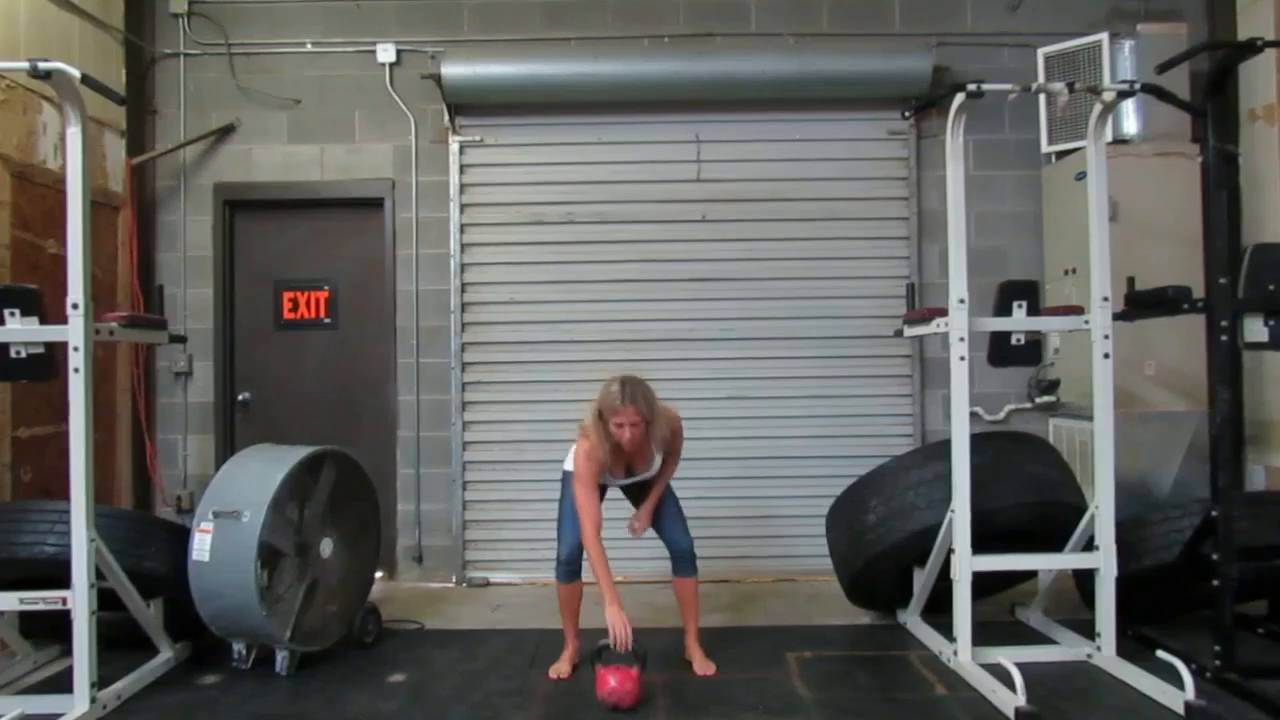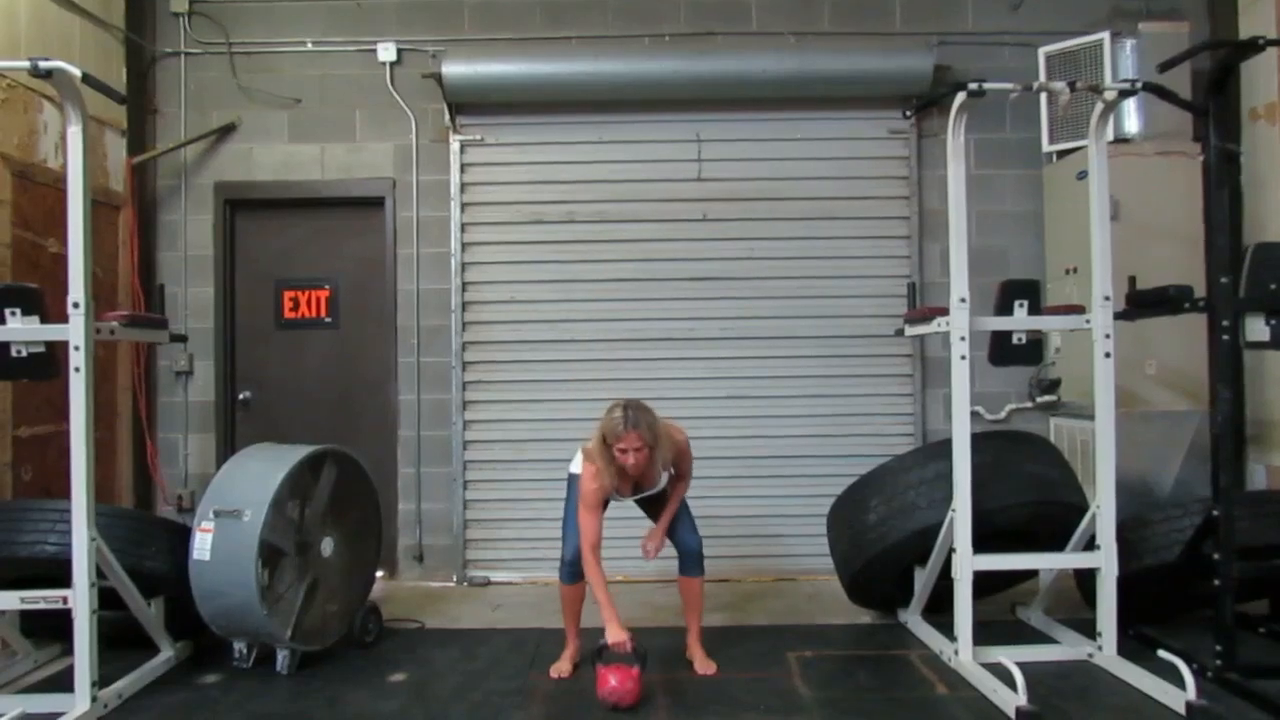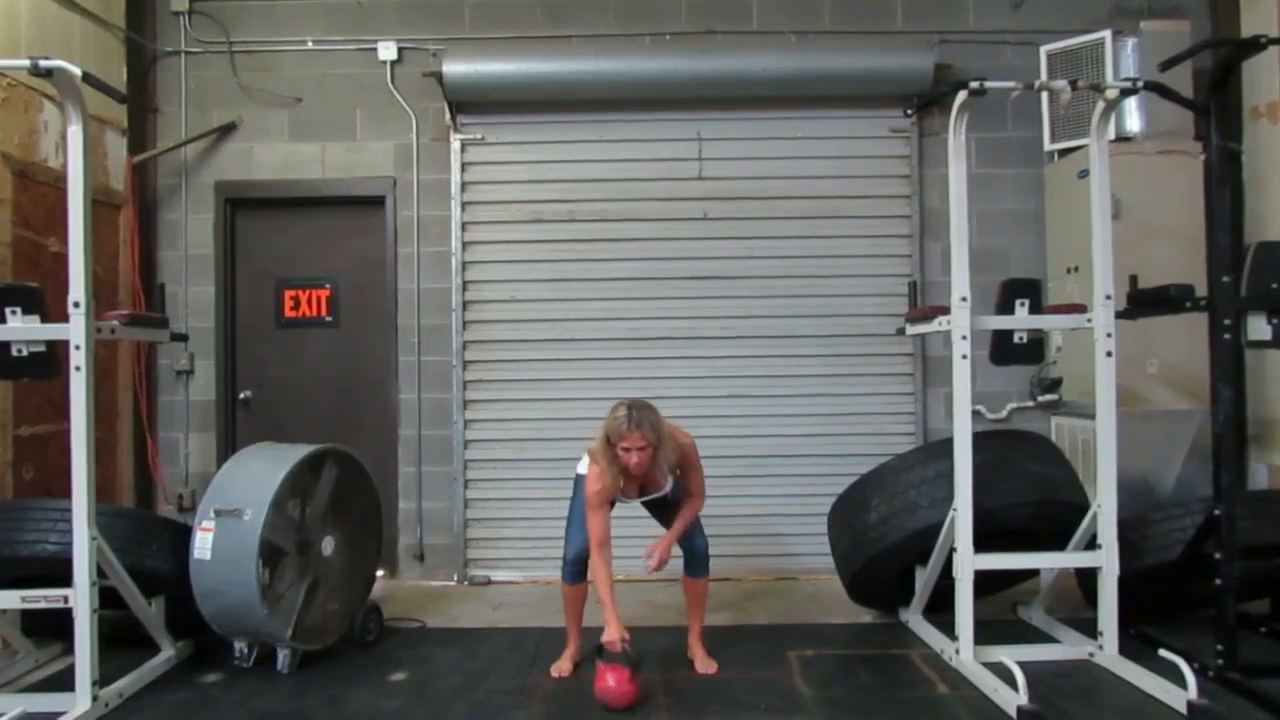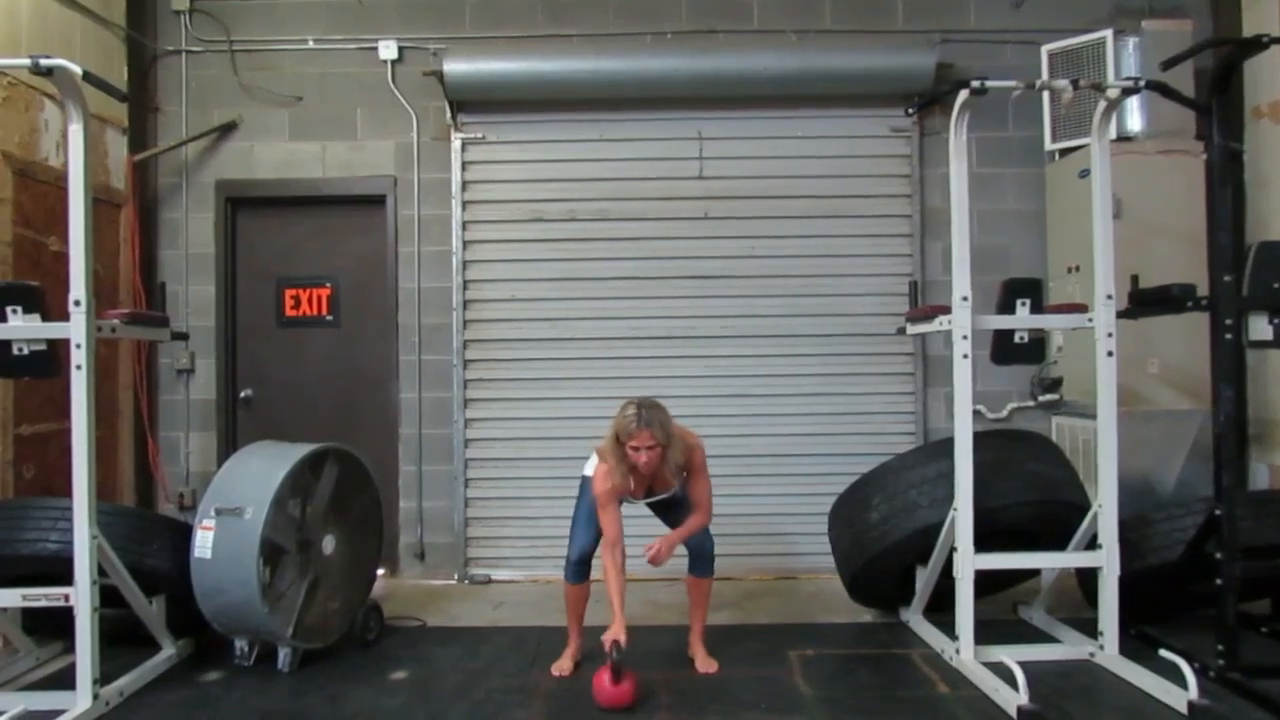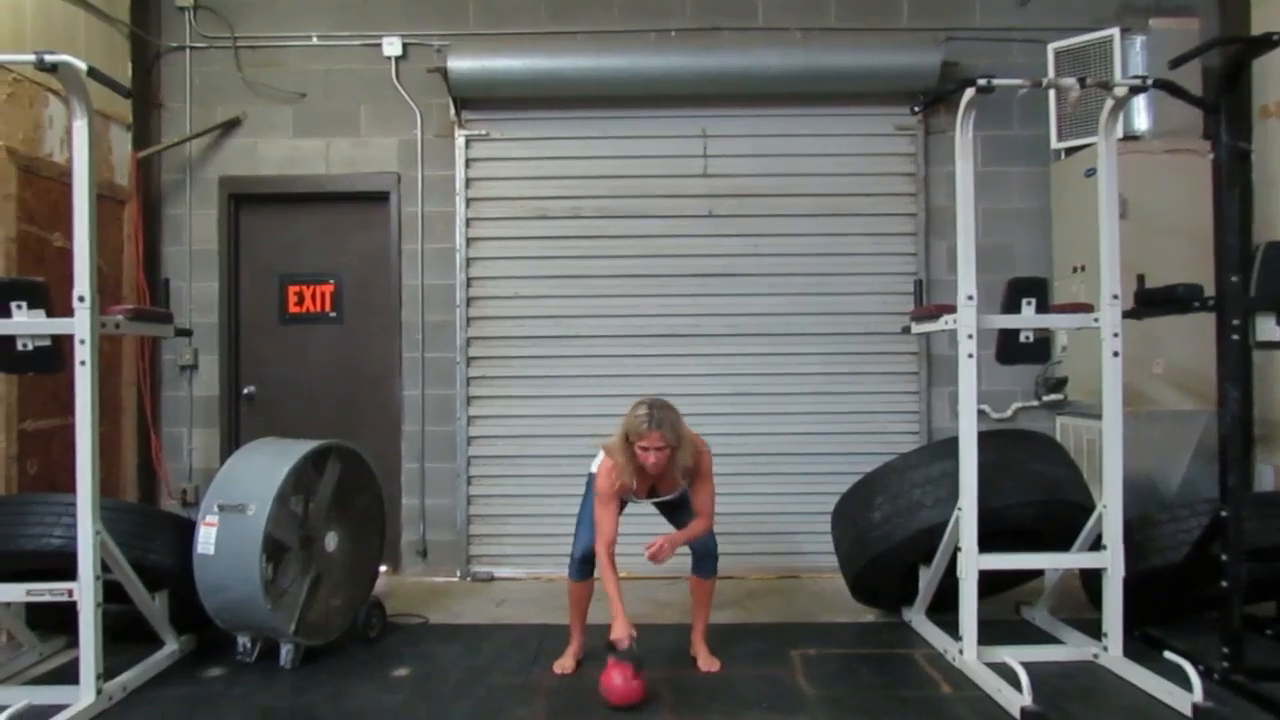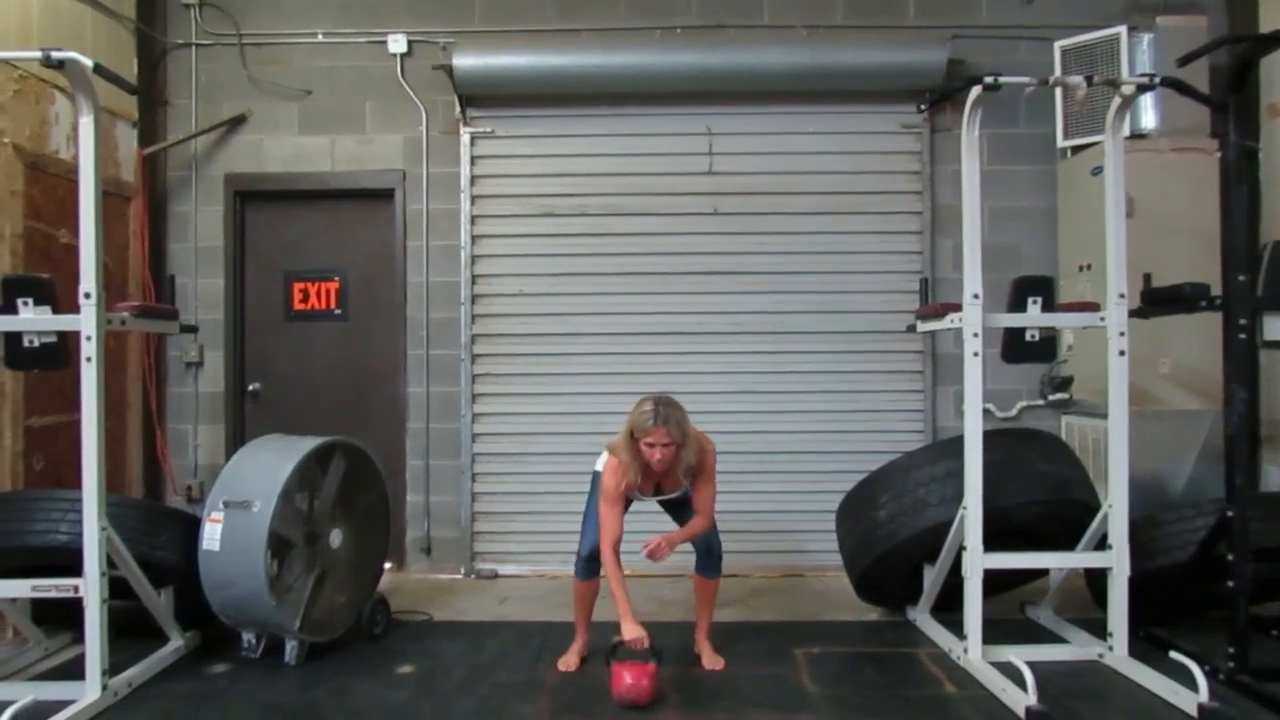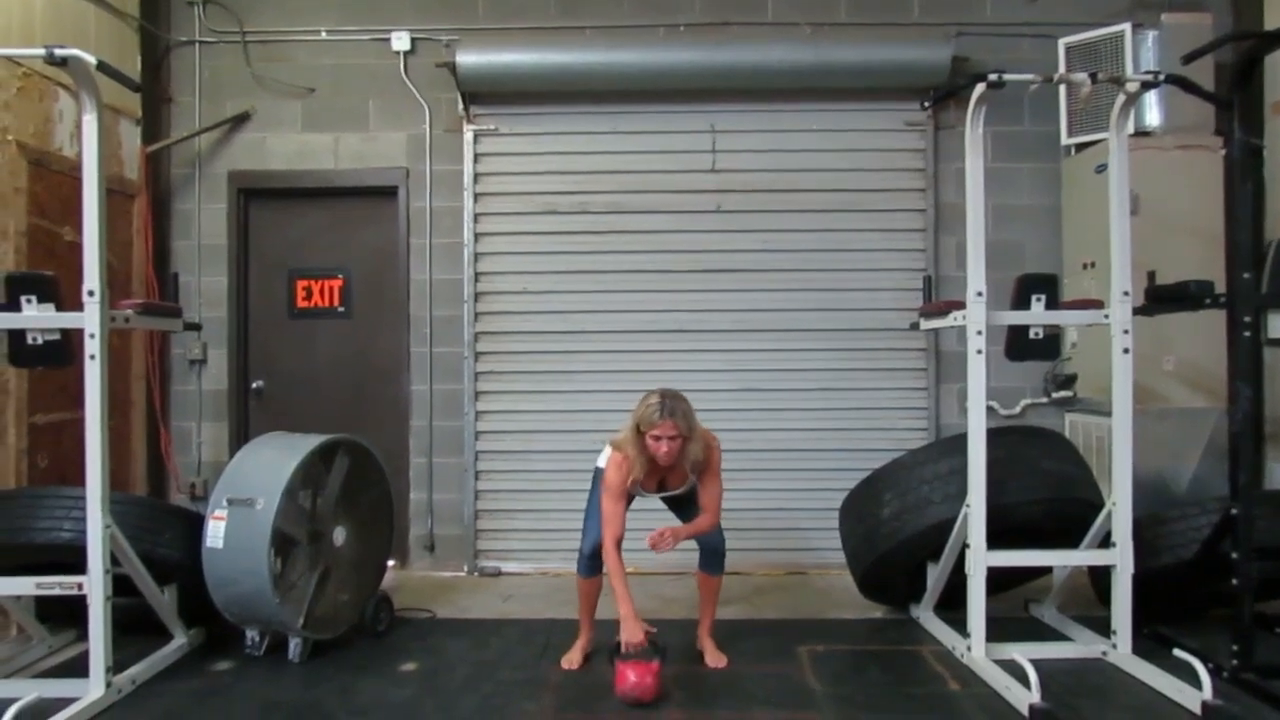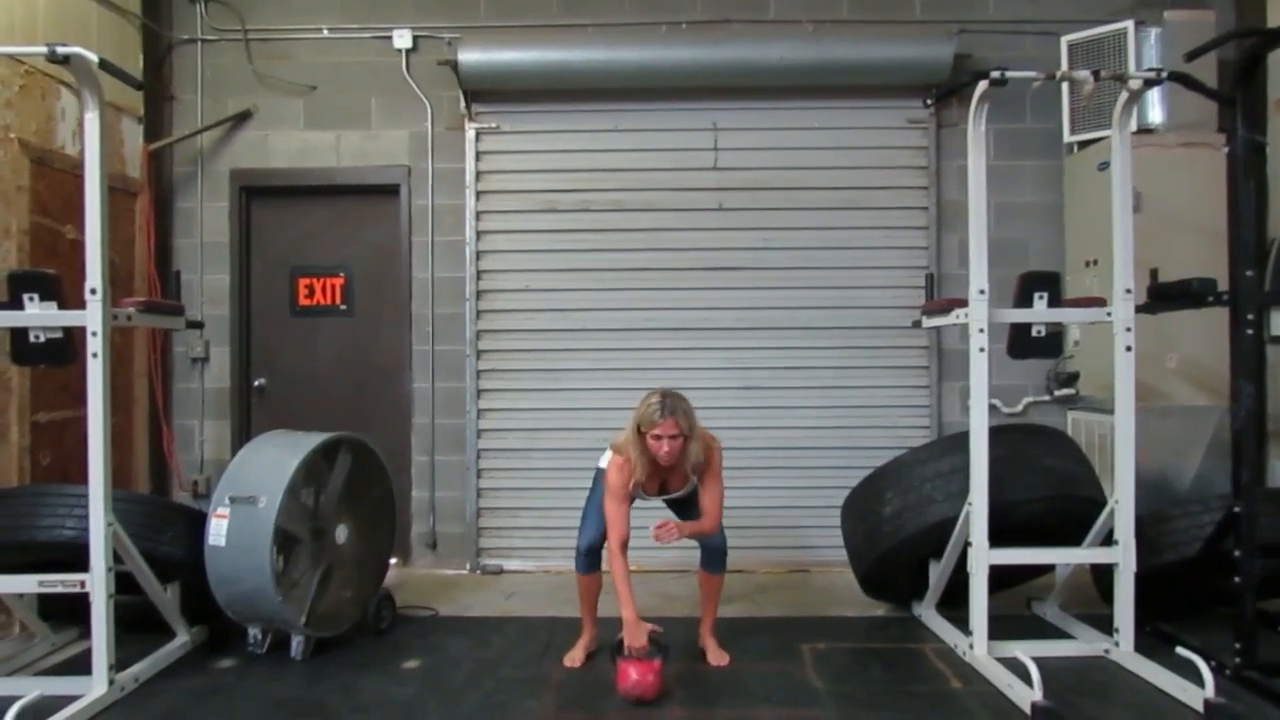
dt=0.2s
person 1, frame 1
left shoulder: (668, 424)
right shoulder: (589, 447)
left elbow: (671, 459)
right elbow: (589, 531)
left wrist: (650, 504)
right wrist: (611, 604)
left hip: (645, 481)
right hip: (584, 475)
left knee: (682, 546)
right knee: (568, 554)
left ankle: (693, 646)
right ankle: (570, 648)
person 1, frame 2
left shoulder: (675, 442)
right shoulder: (594, 468)
left elbow: (681, 478)
right elbow: (590, 553)
left wrist: (661, 526)
right wrist: (611, 621)
left hip: (653, 484)
right hip: (596, 481)
left knee: (691, 547)
right knee: (572, 556)
left ankle: (694, 644)
right ankle: (572, 647)
person 1, frame 3
left shoulder: (681, 446)
right shoulder: (599, 471)
left elbow: (695, 496)
right elbow: (598, 550)
left wrist: (669, 540)
right wrist: (611, 621)
left hip: (662, 486)
right hip: (606, 480)
left knee: (698, 548)
right knee: (575, 555)
left ankle: (695, 644)
right ankle: (572, 647)
person 1, frame 4
left shoulder: (689, 448)
right shoulder: (607, 470)
left elbow: (703, 511)
right elbow: (613, 549)
left wrist: (671, 539)
right wrist: (618, 620)
left hip: (666, 487)
right hip: (613, 482)
left knee: (703, 548)
right knee: (578, 555)
left ankle: (696, 643)
right ankle: (573, 646)
person 1, frame 5
left shoulder: (697, 453)
right shoulder: (612, 468)
left elbow: (704, 518)
right elbow: (604, 548)
left wrist: (675, 539)
right wrist: (619, 617)
left hip: (673, 488)
right hip: (617, 481)
left knee: (706, 549)
right knee: (582, 553)
left ankle: (699, 641)
right ankle: (575, 644)
person 1, frame 6
left shoulder: (701, 451)
right shoulder: (617, 464)
left elbow: (704, 517)
right elbow: (609, 549)
left wrist: (674, 538)
right wrist: (627, 618)
left hip: (678, 487)
right hip: (621, 480)
left knee: (711, 549)
right knee: (588, 551)
left ankle: (702, 639)
right ankle: (579, 641)
person 1, frame 7
left shoulder: (707, 448)
right shoulder: (621, 459)
left elbow: (711, 515)
right elbow: (610, 544)
left wrist: (680, 532)
right wrist: (628, 617)
left hip: (681, 483)
right hip: (620, 474)
left knee: (714, 545)
right knee: (591, 549)
left ankle: (705, 636)
right ankle: (584, 638)
person 1, frame 8
left shoulder: (707, 450)
right shoulder: (622, 461)
left elbow: (712, 520)
right elbow: (617, 547)
left wrist: (684, 528)
right wrist: (630, 619)
left hip: (682, 486)
right hip: (618, 475)
left knee: (716, 544)
right knee: (588, 545)
left ankle: (707, 634)
right ankle: (588, 635)
